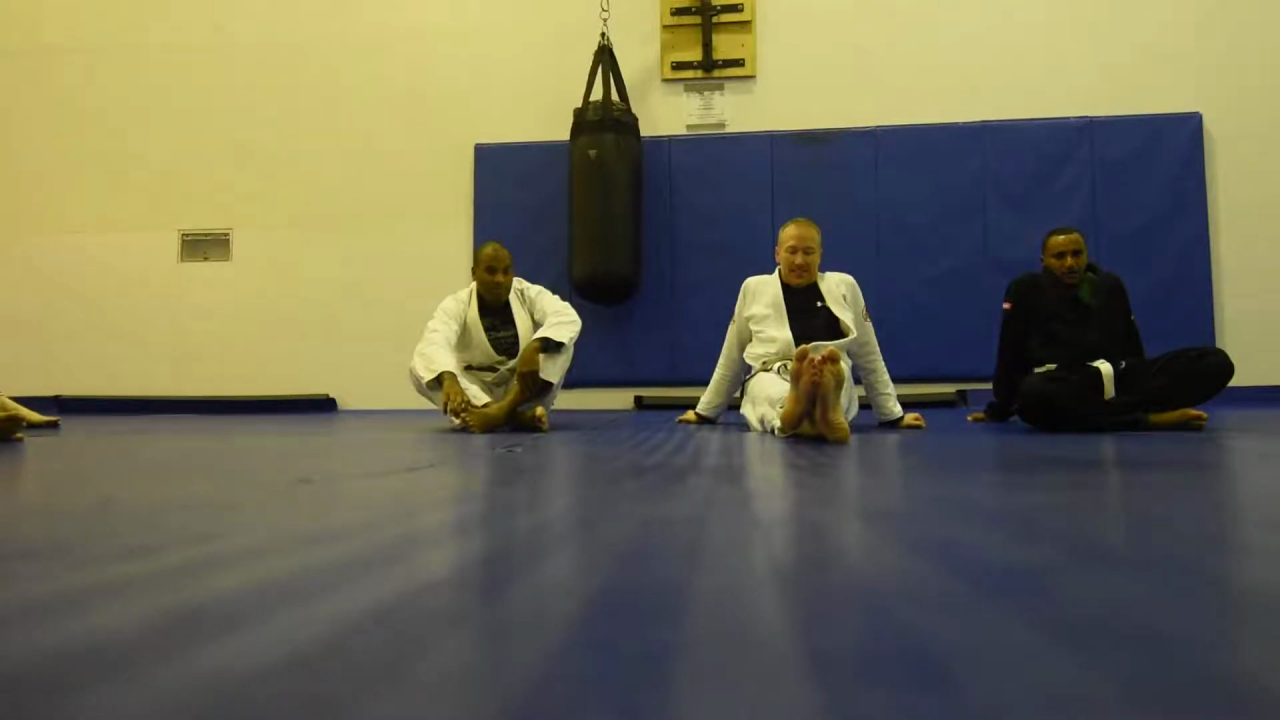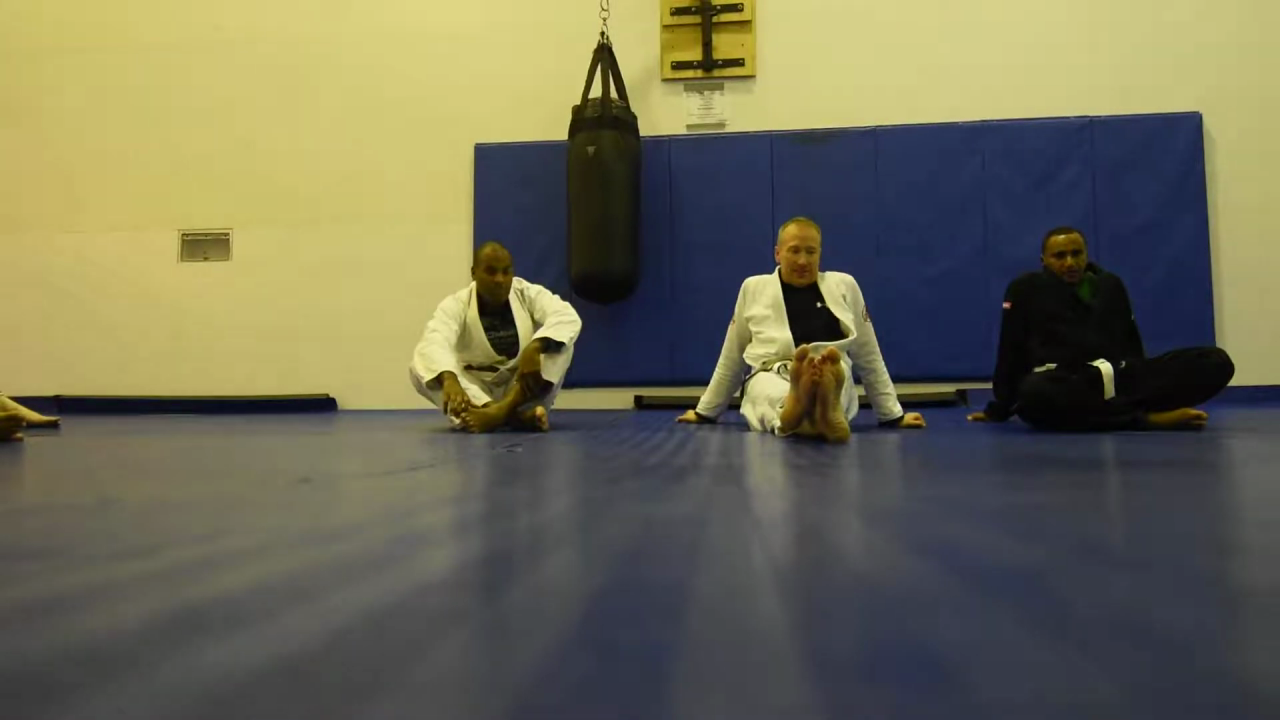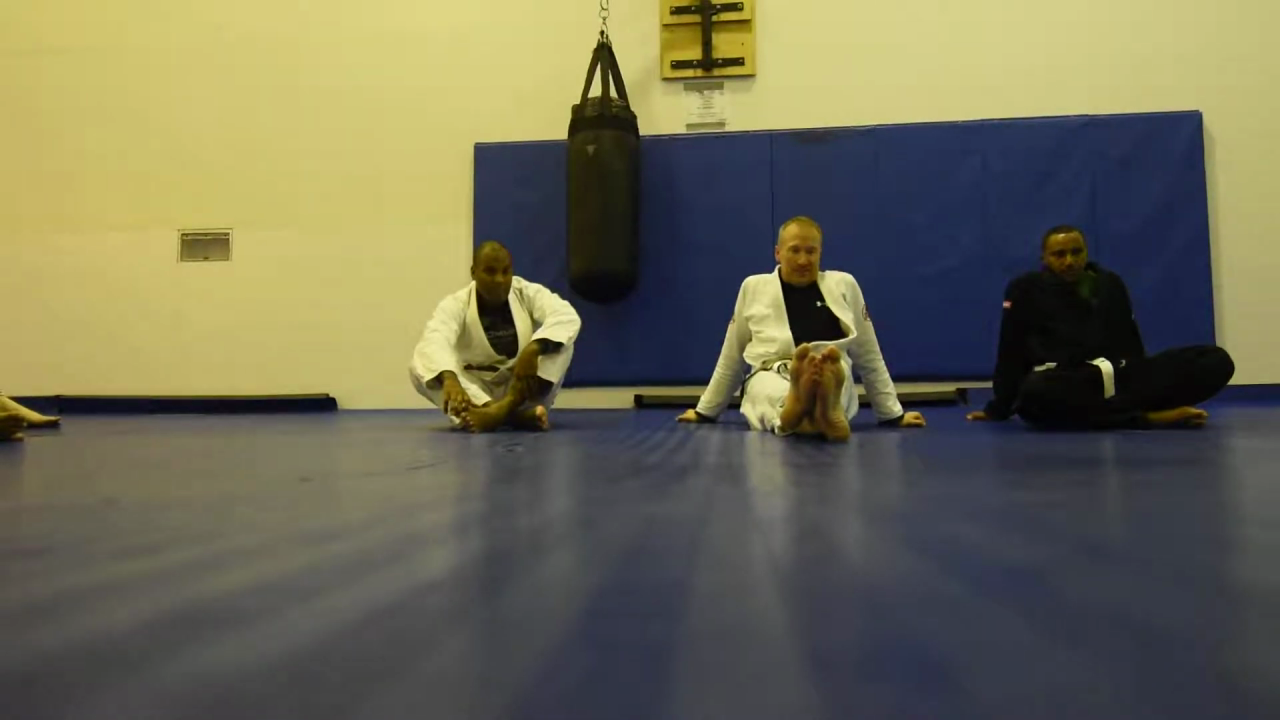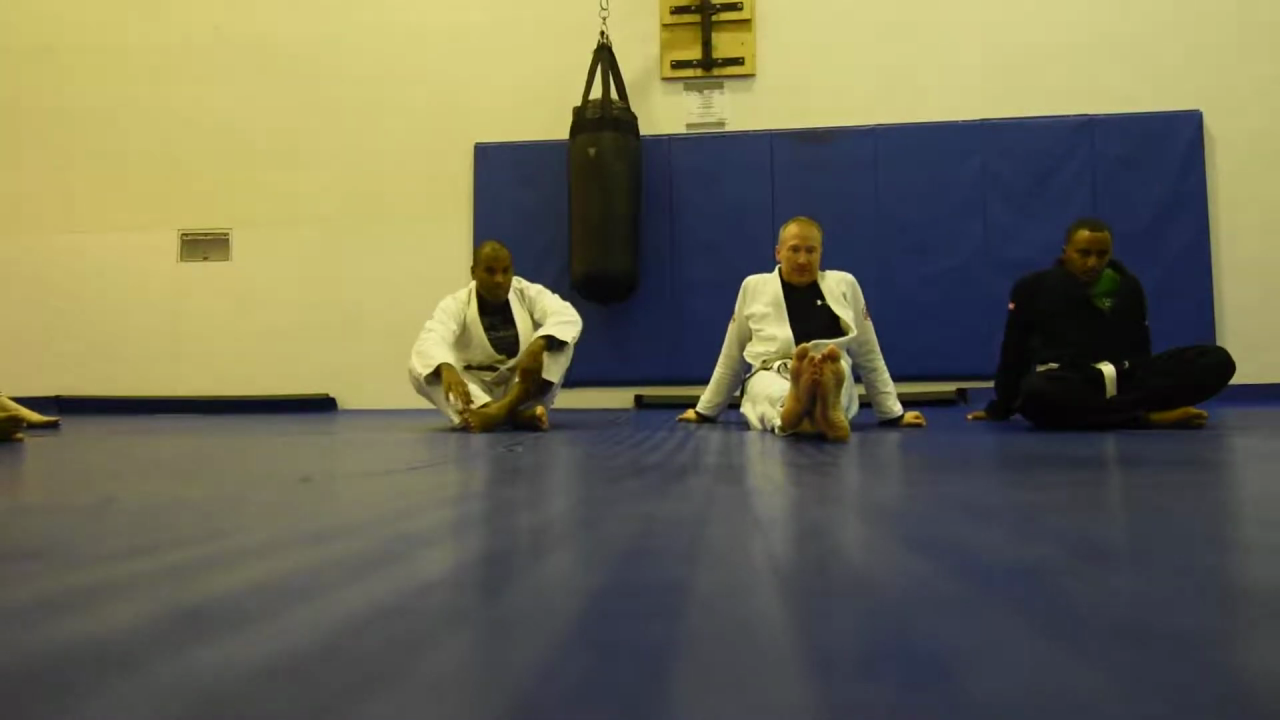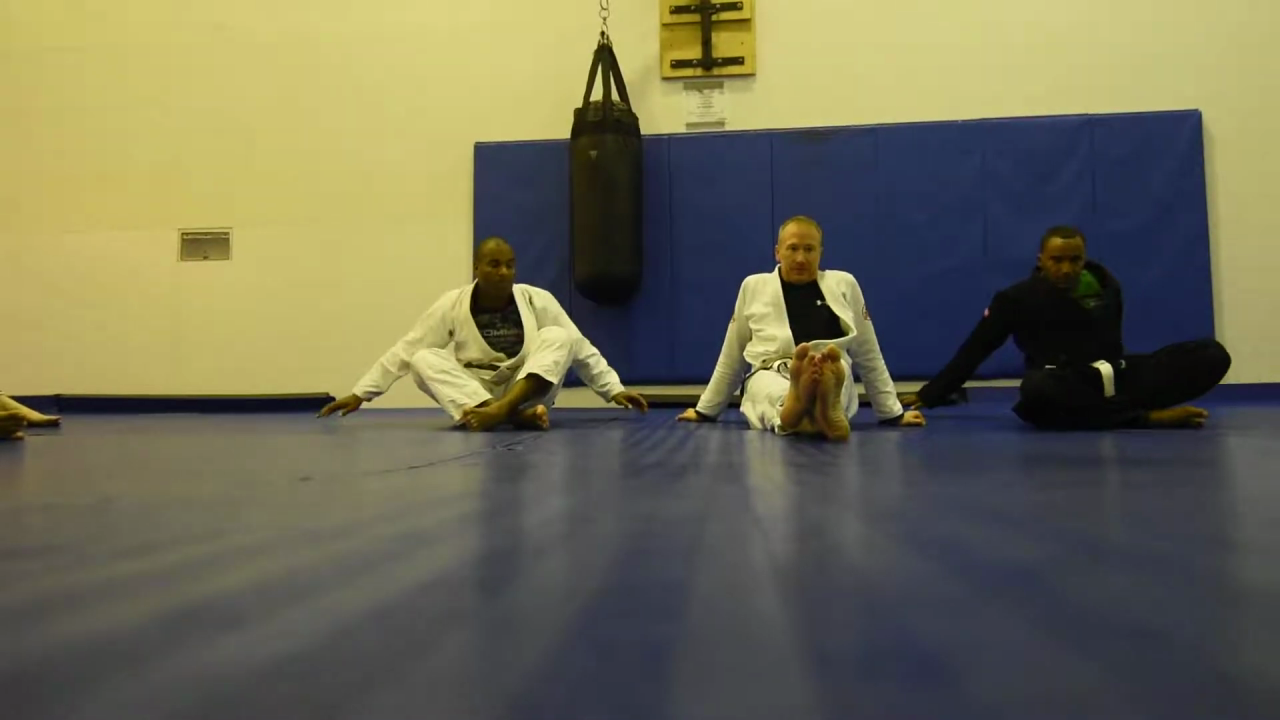
dt=0.4s
person 1, frame 1
left shoulder: (1110, 286)
right shoulder: (1026, 291)
left elbow: (1131, 344)
right elbow: (1011, 353)
right wrist: (1000, 409)
left hip: (1121, 379)
right hip: (1063, 387)
left knee: (1216, 362)
right knee: (1033, 394)
left ankle: (1109, 412)
right ankle: (1149, 418)
person 1, frame 2
left shoulder: (1110, 285)
right shoulder: (1026, 290)
left elbow: (1131, 342)
right elbow: (1011, 352)
right wrist: (999, 409)
left hip: (1121, 378)
right hip: (1064, 386)
left knee: (1215, 362)
right knee: (1034, 393)
left ankle: (1109, 412)
right ankle: (1149, 418)
person 1, frame 3
left shoulder: (1110, 285)
right shoulder: (1026, 290)
left elbow: (1131, 342)
right elbow: (1011, 351)
right wrist: (999, 408)
left hip: (1121, 378)
right hip: (1064, 385)
left knee: (1216, 361)
right knee: (1034, 392)
left ankle: (1110, 411)
right ankle: (1148, 416)
person 1, frame 4
left shoulder: (1127, 286)
right shoulder: (1034, 288)
left elbow: (1139, 346)
right elbow: (1015, 351)
right wrist: (1000, 408)
left hip: (1124, 380)
right hip: (1068, 385)
left knee: (1217, 361)
right knee: (1036, 392)
left ankle: (1109, 411)
right ankle: (1148, 417)
person 1, frame 5
left shoulder: (1106, 287)
right shoulder: (1016, 299)
right elbow: (975, 350)
right wrist: (930, 395)
left hip: (1117, 378)
right hip: (1065, 385)
left knee: (1212, 356)
right knee: (1037, 390)
left ankle: (1115, 409)
right ankle: (1148, 416)
person 2, frame 1
left shoulder: (844, 287)
right shoulder: (754, 289)
left elbow: (868, 358)
right elbow: (731, 360)
left wrist: (893, 415)
right wrist: (705, 411)
right knee: (778, 400)
left ankle: (823, 411)
person 2, frame 2
left shoulder: (843, 286)
right shoulder: (753, 289)
left elbow: (869, 358)
right elbow: (731, 360)
left wrist: (893, 415)
right wrist: (705, 412)
left knee: (827, 371)
right knee: (775, 396)
left ankle: (823, 409)
right ankle: (808, 414)
person 2, frame 3
left shoulder: (844, 286)
right shoulder: (753, 288)
left elbow: (869, 358)
right elbow: (731, 359)
left wrist: (893, 414)
right wrist: (705, 411)
left knee: (829, 373)
right knee: (770, 390)
left ankle: (821, 412)
right ankle: (808, 411)
person 2, frame 4
left shoulder: (843, 285)
right shoulder: (754, 287)
left elbow: (869, 357)
right elbow: (731, 358)
left wrist: (894, 413)
right wrist: (705, 411)
left knee: (828, 369)
right knee: (777, 397)
left ankle: (824, 409)
right ankle: (807, 412)
person 2, frame 5
left shoulder: (844, 285)
right shoulder: (753, 288)
left elbow: (868, 356)
right elbow: (731, 359)
left wrist: (893, 413)
right wrist: (705, 410)
right knee: (778, 396)
left ankle: (819, 410)
person 3, frame 1
left shoulder: (530, 295)
right shoulder: (456, 305)
left elbow: (568, 319)
right elbow: (432, 345)
left wrist: (534, 348)
right wrist: (449, 380)
left hip: (525, 387)
right hip: (476, 392)
left knee: (560, 342)
right knee: (421, 366)
left ankle: (502, 410)
person 3, frame 2
left shoulder: (529, 294)
right shoulder: (456, 305)
left elbow: (568, 318)
right elbow: (433, 344)
left wrist: (535, 349)
right wrist: (449, 380)
left hip: (524, 387)
right hip: (476, 391)
left knee: (560, 342)
right knee: (421, 365)
left ankle: (503, 410)
right ankle: (514, 415)
person 3, frame 3
left shoulder: (529, 294)
right shoulder: (455, 305)
left elbow: (567, 318)
right elbow: (432, 345)
left wrist: (533, 350)
right wrist: (449, 379)
left hip: (524, 389)
right hip: (476, 392)
left knee: (560, 342)
right knee: (421, 365)
left ankle: (503, 409)
right ankle: (515, 415)
person 3, frame 4
left shoulder: (530, 294)
right shoulder: (456, 305)
left elbow: (568, 318)
right elbow: (429, 342)
left wrist: (538, 346)
right wrist: (447, 371)
left hip: (526, 392)
right hip: (476, 392)
left knee: (561, 342)
right knee: (420, 368)
left ankle: (502, 410)
right ankle: (515, 415)
person 3, frame 5
left shoulder: (537, 300)
right shoulder: (452, 305)
left elbow: (578, 345)
right elbow: (406, 348)
left wrist: (615, 389)
right wrist: (360, 393)
left hip: (527, 393)
right hip: (472, 393)
left knee: (558, 338)
right knee: (422, 360)
left ankle: (502, 410)
right ankle: (515, 417)
